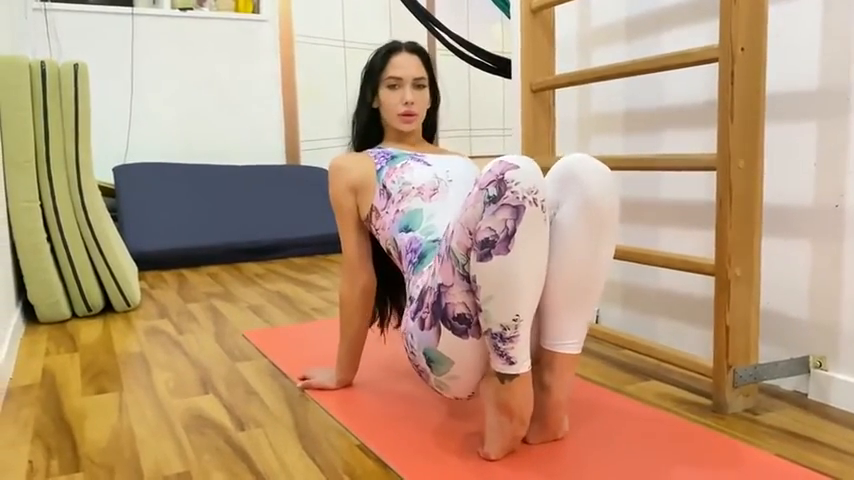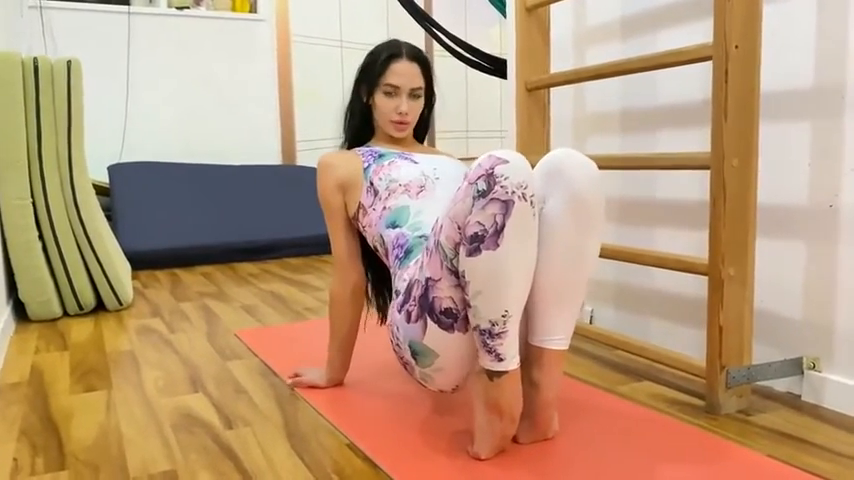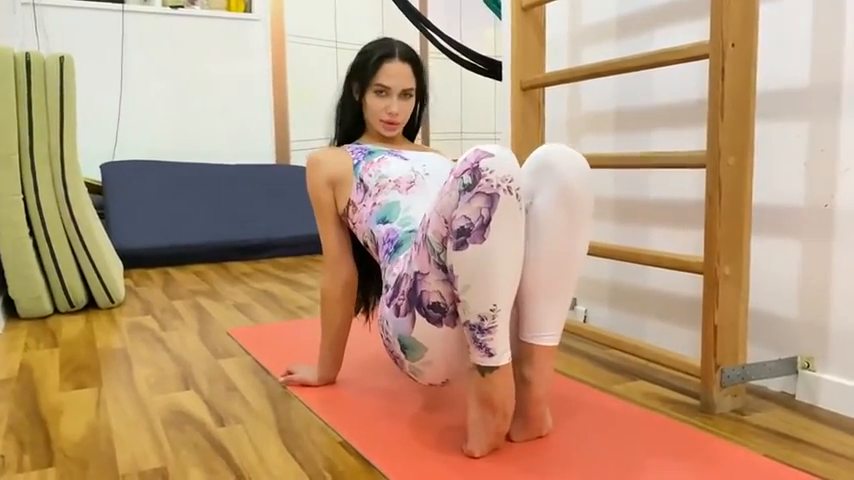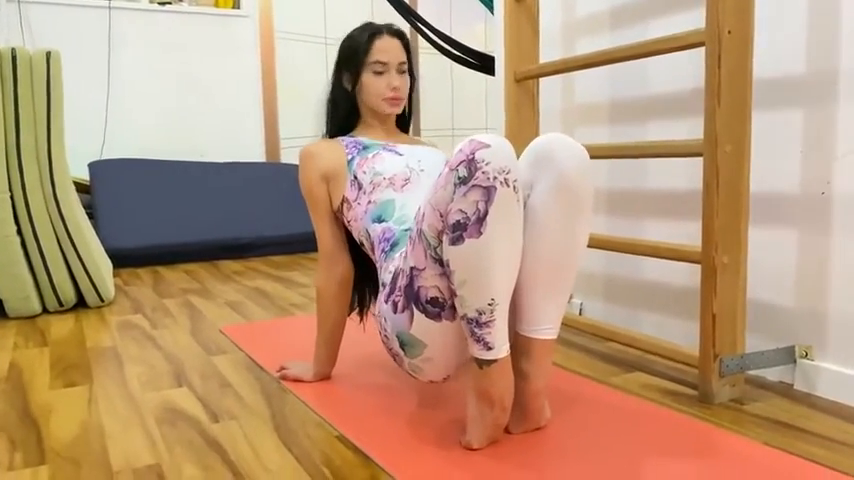
dt=0.5s
person 1, frame 1
left shoulder: (458, 161)
right shoulder: (352, 169)
right elbow: (359, 278)
left hip: (514, 321)
right hip: (446, 329)
left knee: (583, 173)
right knee: (513, 175)
left ankle: (550, 387)
right ankle: (507, 390)
person 1, frame 2
left shoulder: (447, 161)
right shoulder: (340, 167)
right elbow: (349, 275)
left hip: (503, 312)
right hip: (432, 325)
left knee: (568, 167)
right knee: (502, 169)
left ankle: (539, 384)
right ankle: (496, 387)
person 1, frame 3
left shoulder: (435, 157)
right shoulder: (329, 164)
right elbow: (340, 271)
left hip: (488, 306)
right hip: (421, 317)
left knee: (558, 163)
right knee: (487, 164)
left ankle: (531, 380)
right ankle: (490, 384)
person 1, frame 4
left shoulder: (429, 150)
right shoulder: (324, 157)
right elbow: (336, 267)
left hip: (488, 300)
right hip: (420, 317)
left knee: (556, 152)
right knee: (484, 153)
left ankle: (529, 375)
right ankle: (489, 377)
